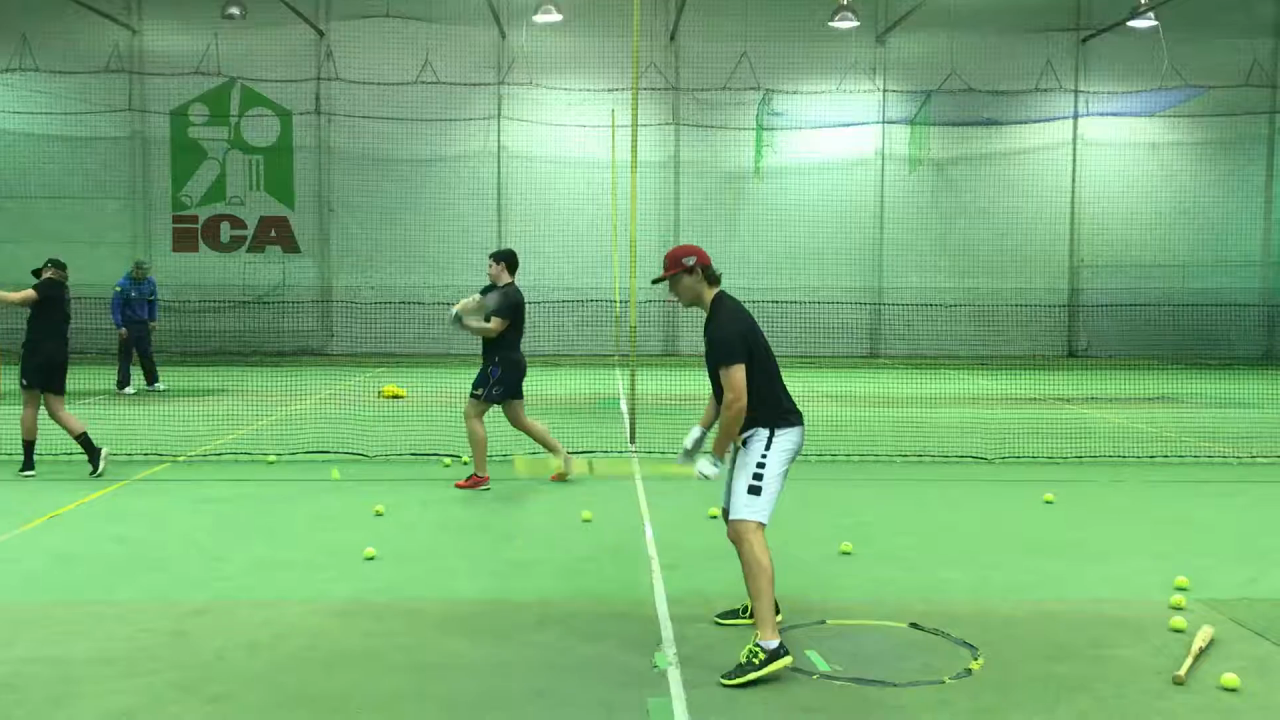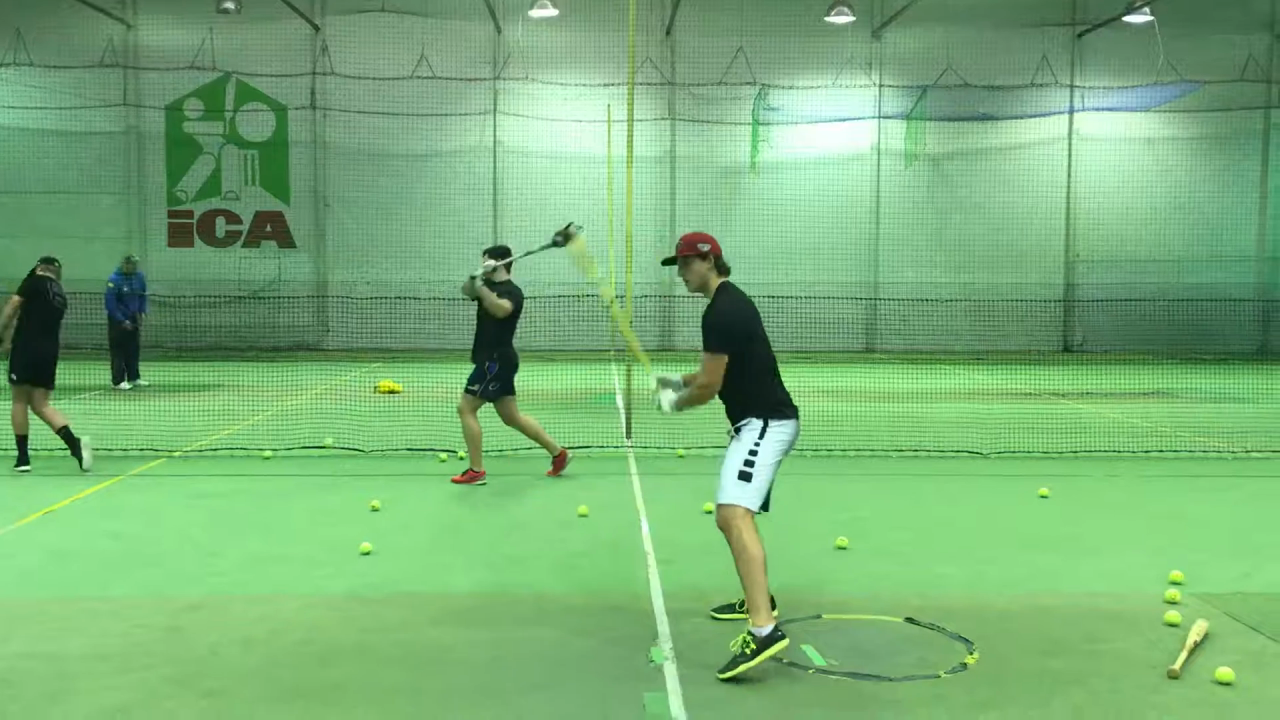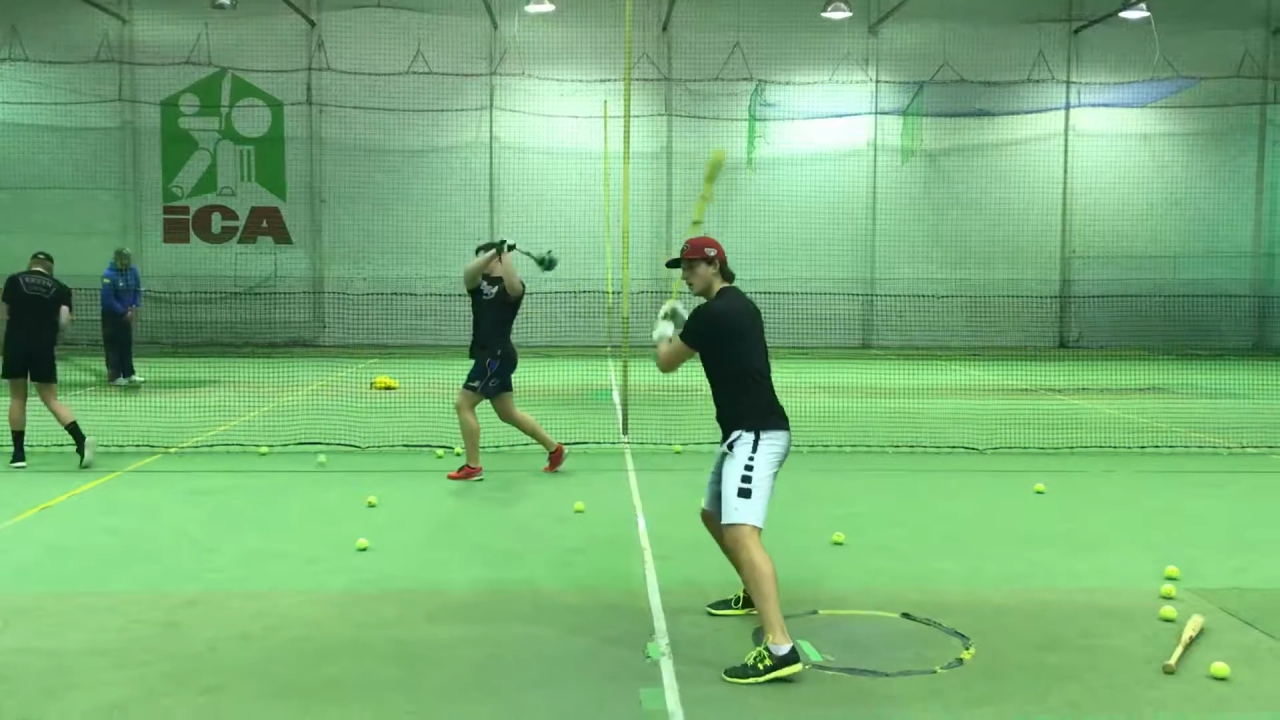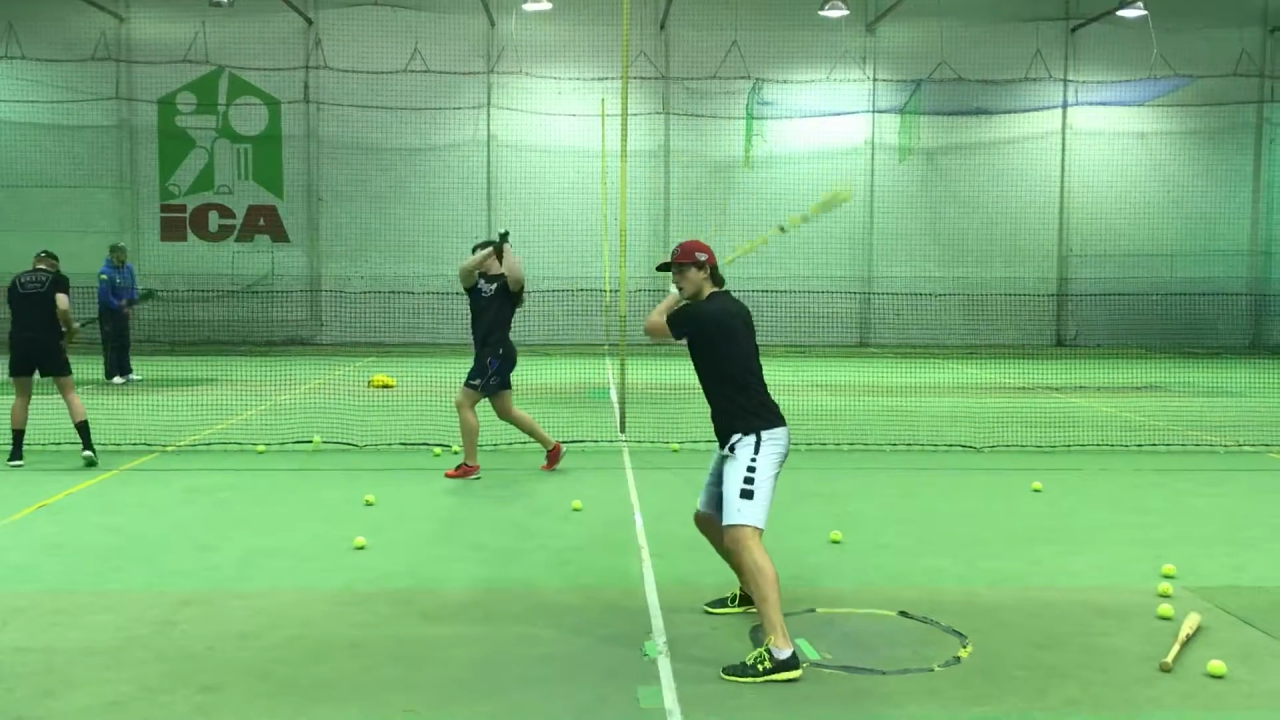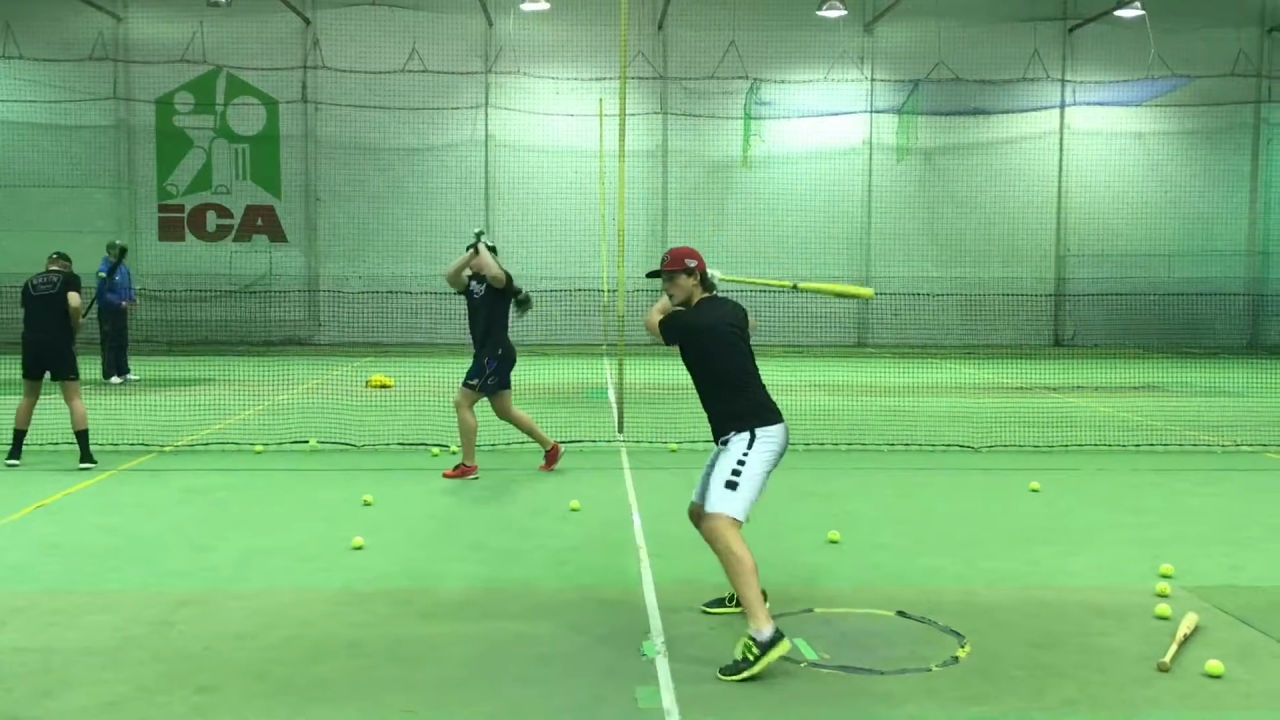
dt=0.2s
person 1, frame 1
left shoulder: (724, 325)
right shoulder: (723, 312)
left elbow: (737, 400)
left wrist: (716, 456)
right wrist: (700, 431)
left hip: (772, 432)
right hip: (763, 430)
left knee: (745, 529)
right knee: (734, 516)
left ankle: (769, 644)
right ankle: (763, 603)
person 1, frame 2
left shoulder: (721, 311)
right shoulder: (731, 301)
left elbow: (710, 385)
left wrist: (675, 401)
right wrist: (680, 382)
left hip: (765, 423)
right hip: (760, 421)
left knee: (733, 516)
right knee: (732, 513)
left ankle: (762, 630)
right ankle: (759, 599)
person 1, frame 3
left shoulder: (712, 313)
right shoulder: (739, 305)
left elbow: (665, 360)
left wrist: (663, 334)
right wrist: (682, 325)
left hip: (756, 436)
right hip: (749, 432)
left knee: (740, 534)
right knee: (713, 516)
left ankle: (779, 649)
right ankle: (754, 595)
person 1, frame 4
left shoulder: (701, 314)
right shoulder: (731, 308)
left elbow: (652, 325)
left wrist: (675, 300)
left hip: (755, 438)
right hip: (744, 435)
left knee: (741, 536)
right knee: (707, 518)
left ankle: (780, 651)
right ankle: (751, 593)
person 1, frame 5
left shoulder: (689, 323)
right shoulder: (730, 309)
left elbow: (652, 321)
left wrist: (671, 301)
right wrist: (683, 298)
left hip: (752, 435)
right hip: (744, 433)
left knee: (719, 526)
right knee: (701, 512)
left ankle: (764, 634)
right ankle: (748, 592)
person 2, frame 1
left shoulder: (510, 296)
right shoulder: (493, 291)
left elbow: (493, 330)
right elbow: (470, 303)
left wrist: (465, 323)
right wrist: (458, 311)
left hip: (501, 364)
right hip: (509, 363)
left knee: (472, 413)
right knee: (519, 420)
left ankle: (480, 476)
right ankle: (563, 458)
person 2, frame 2
left shoulder: (513, 292)
right shoulder: (488, 285)
left elbow: (499, 310)
right elbow: (466, 289)
left wrist: (480, 286)
right wrist: (475, 281)
left hip: (497, 360)
right hip: (495, 360)
left knee: (465, 408)
right knee: (511, 416)
left ankle: (476, 471)
right ankle: (558, 452)
person 2, frame 3
left shoulder: (514, 287)
right shoulder: (479, 281)
left elbow: (513, 286)
right elbow: (469, 273)
left wrist: (505, 253)
right wrist: (493, 253)
left hip: (497, 355)
right hip: (489, 356)
left knee: (463, 404)
right knee: (507, 413)
left ankle: (473, 467)
right ankle: (554, 448)
person 2, frame 4
left shoulder: (508, 283)
right shoulder: (475, 281)
left elbow: (518, 278)
right elbow: (464, 269)
left wrist: (506, 248)
right wrist: (494, 247)
left hip: (498, 353)
right hip: (488, 354)
left knee: (463, 402)
right knee: (506, 411)
left ankle: (470, 465)
right ankle: (552, 447)
person 2, frame 5
left shoulder: (501, 280)
right shoulder: (470, 282)
left elbow: (496, 275)
right elbow: (450, 276)
left wrist: (482, 247)
right wrist: (473, 251)
left hip: (496, 353)
right hip: (489, 354)
left knee: (462, 402)
right knee: (504, 410)
left ankle: (468, 465)
right ankle: (551, 447)
person 3, frame 1
left shoulder: (52, 284)
right shoulder: (58, 293)
left elbow: (18, 298)
right elbow: (26, 301)
left hip: (38, 351)
right hip: (58, 355)
left knee: (30, 407)
right knee: (57, 411)
left ankle: (28, 462)
right ankle: (93, 452)
person 3, frame 2
left shoulder: (35, 281)
right shoulder: (61, 295)
left hip: (27, 347)
right hip: (49, 351)
left knee: (19, 402)
right knee: (41, 405)
left ankle: (23, 457)
right ankle: (74, 444)
person 3, frame 3
right shoulder: (61, 289)
right elbow: (64, 322)
right hip: (44, 345)
right knee: (51, 399)
left ankle: (18, 453)
right ankle: (80, 440)
person 3, frame 4
left shoulder: (16, 281)
right shoulder: (59, 279)
left elbow: (15, 312)
right elbow: (63, 308)
right wrist: (70, 327)
left hip: (20, 341)
right hip: (49, 341)
left knee: (22, 397)
right knee: (70, 393)
left ankle: (17, 452)
right ankle: (87, 445)
person 3, frame 5
left shoulder: (30, 283)
right shoulder: (70, 278)
left elbow: (30, 312)
right elbow: (74, 305)
right wrist: (76, 325)
left hip: (31, 342)
right hip: (60, 343)
left knee: (29, 398)
right knee: (74, 398)
left ankle: (15, 451)
right ankle: (85, 454)
